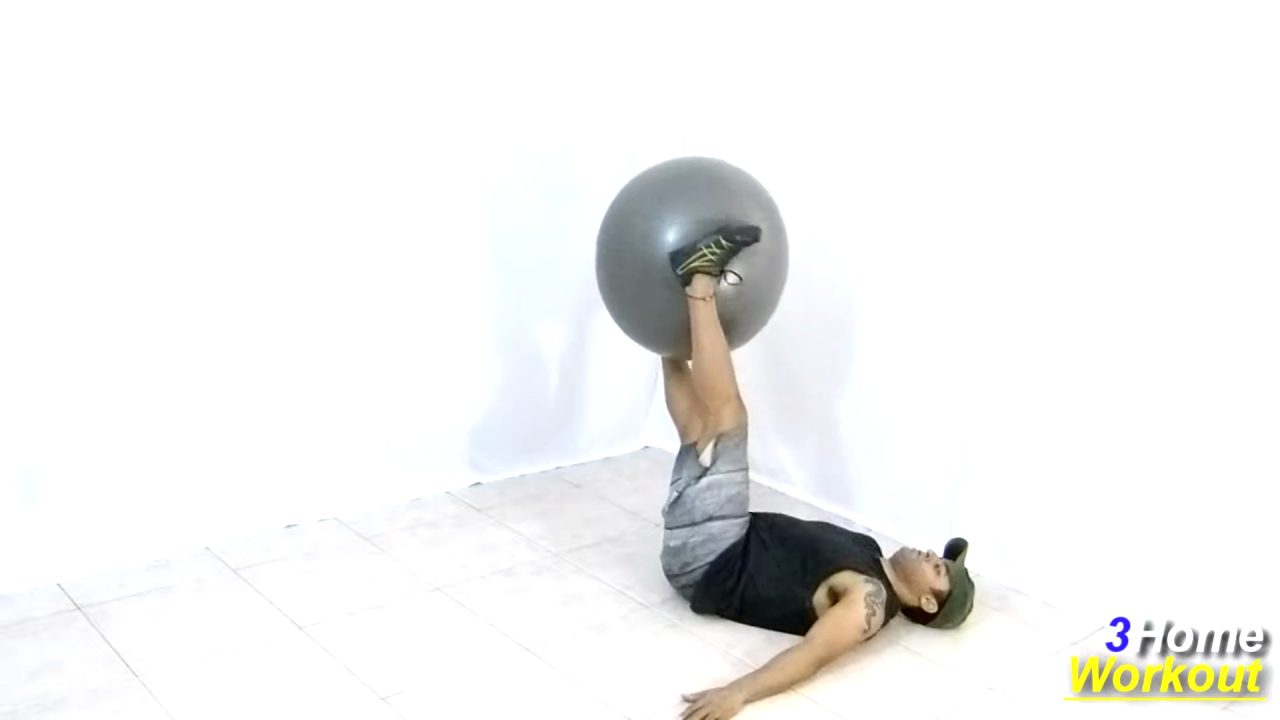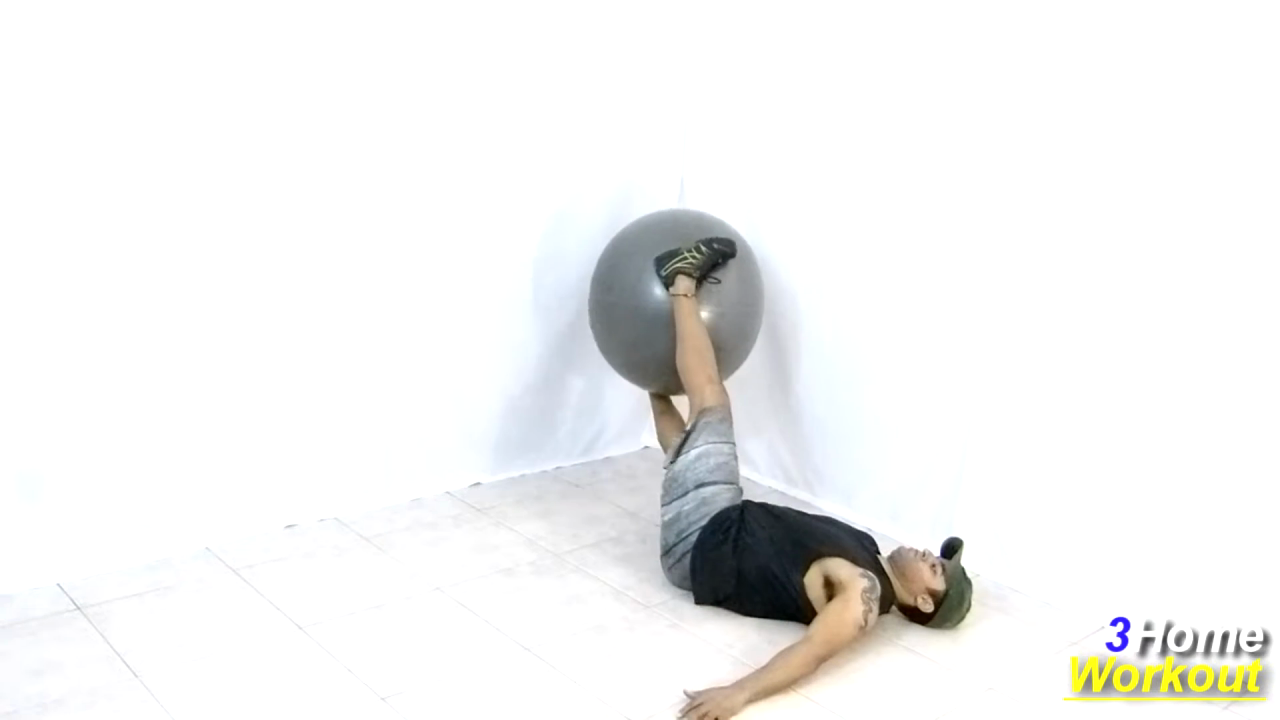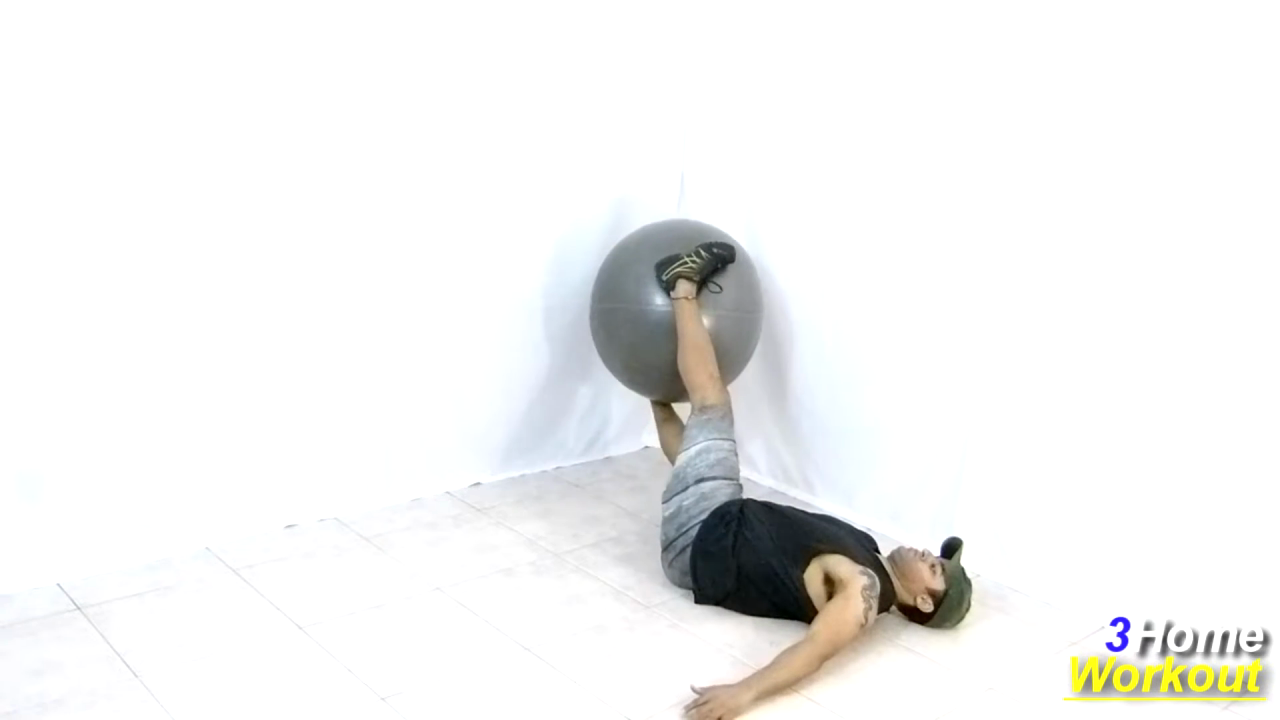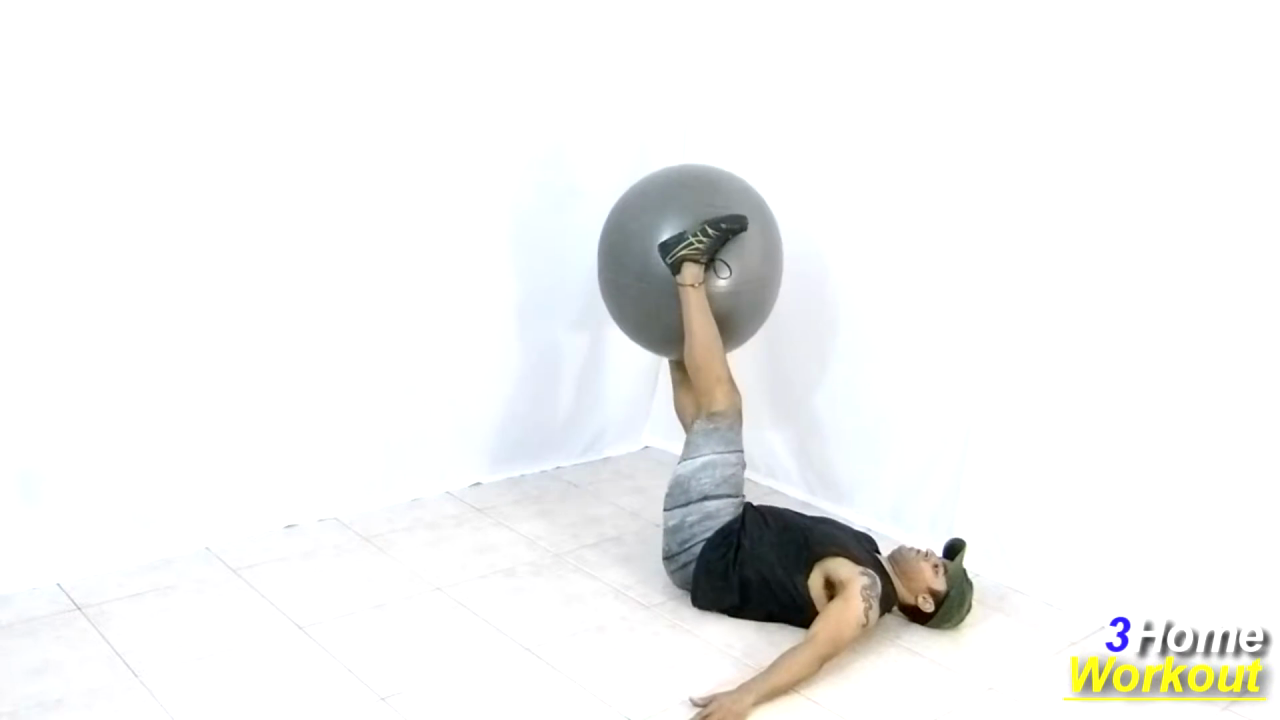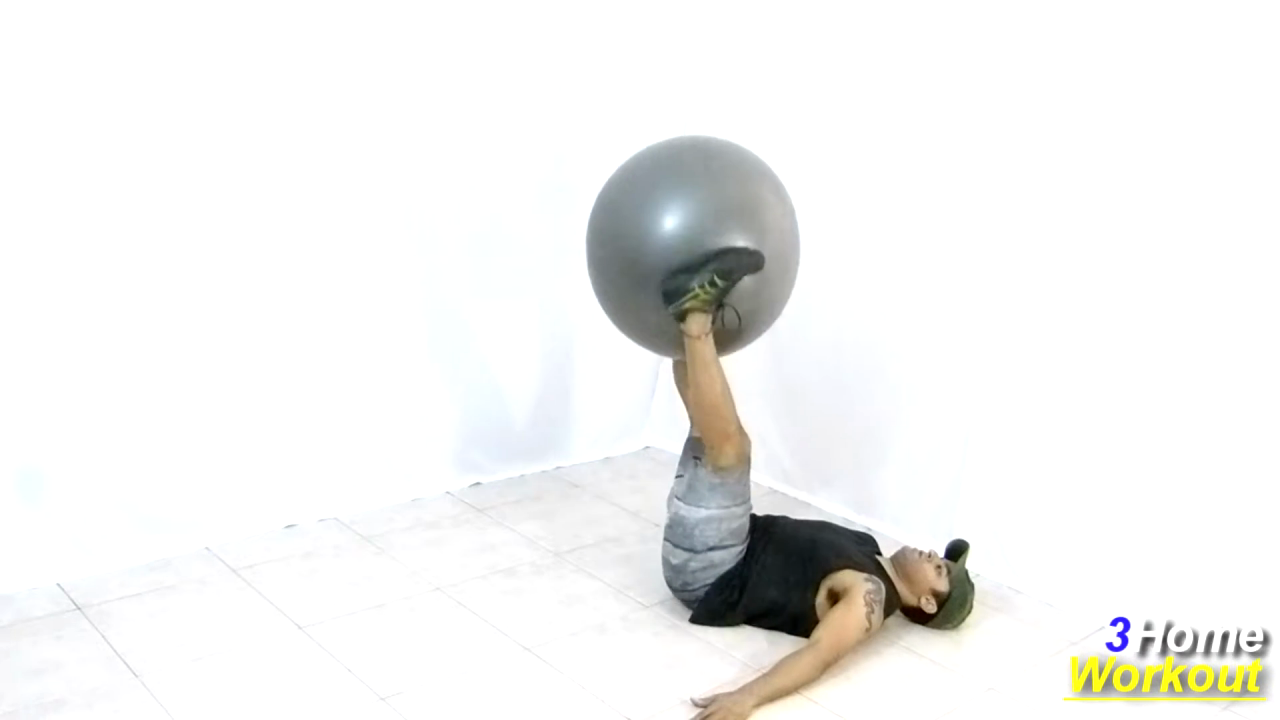
dt=0.4s
person 1, frame 1
left shoulder: (869, 600)
right shoulder: (868, 553)
left elbow: (814, 652)
left hip: (708, 566)
right hip: (716, 554)
left knee: (726, 423)
left ankle: (700, 280)
person 1, frame 2
left shoulder: (864, 594)
right shoulder: (865, 552)
left elbow: (813, 652)
left hip: (702, 544)
right hip: (711, 541)
left knee: (710, 403)
left ankle: (683, 281)
person 1, frame 3
left shoulder: (864, 591)
right shoulder: (866, 552)
left elbow: (815, 650)
left hip: (703, 540)
right hip: (711, 538)
left knee: (711, 401)
left ankle: (684, 284)
person 1, frame 4
left shoulder: (865, 593)
right shoulder: (866, 553)
left elbow: (816, 650)
left hip: (704, 553)
right hip: (718, 543)
left knee: (721, 406)
left ankle: (691, 269)
person 1, frame 5
left shoulder: (868, 598)
right shoulder: (866, 550)
left elbow: (819, 654)
left hip: (706, 581)
left knee: (729, 444)
right knee: (710, 427)
left ankle: (696, 311)
right ankle: (693, 308)
